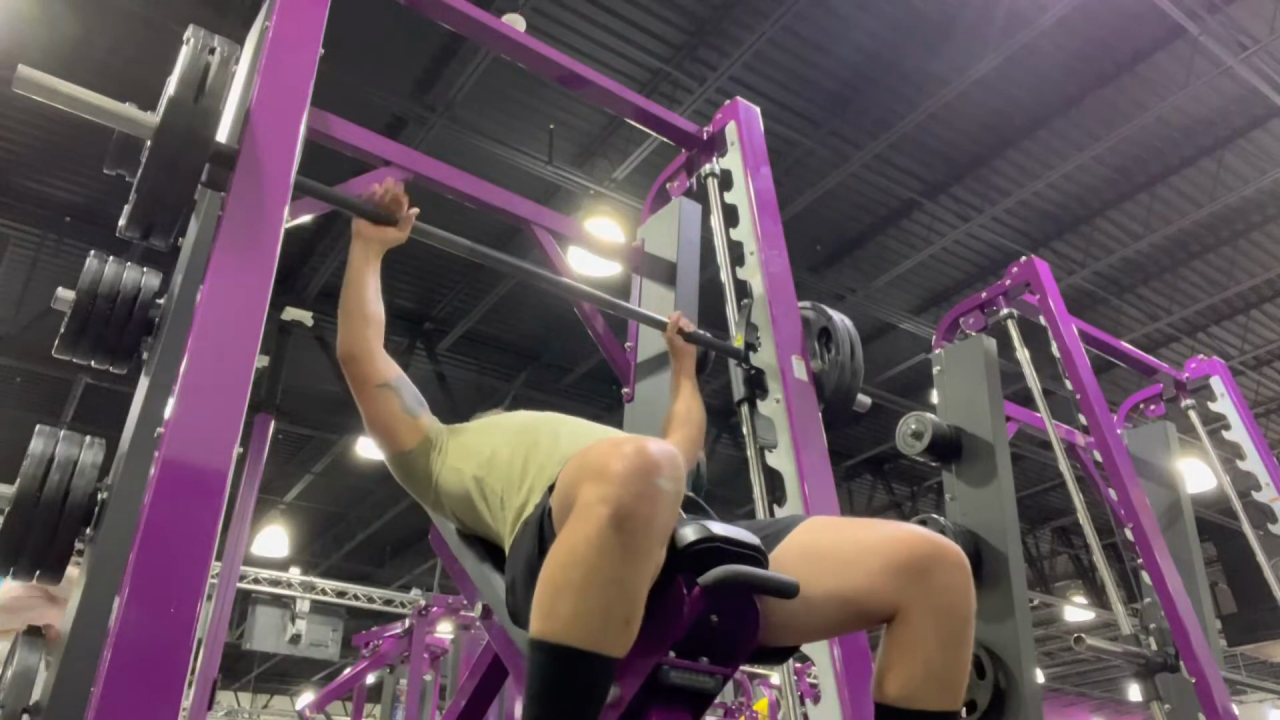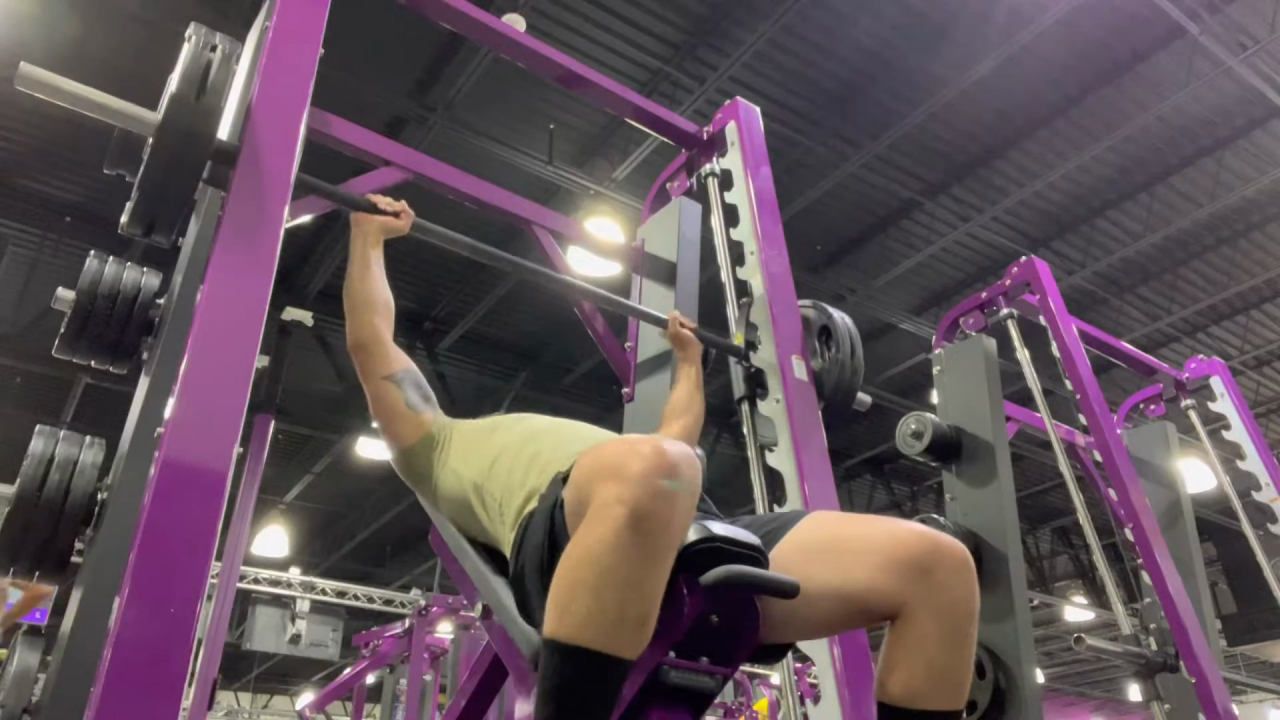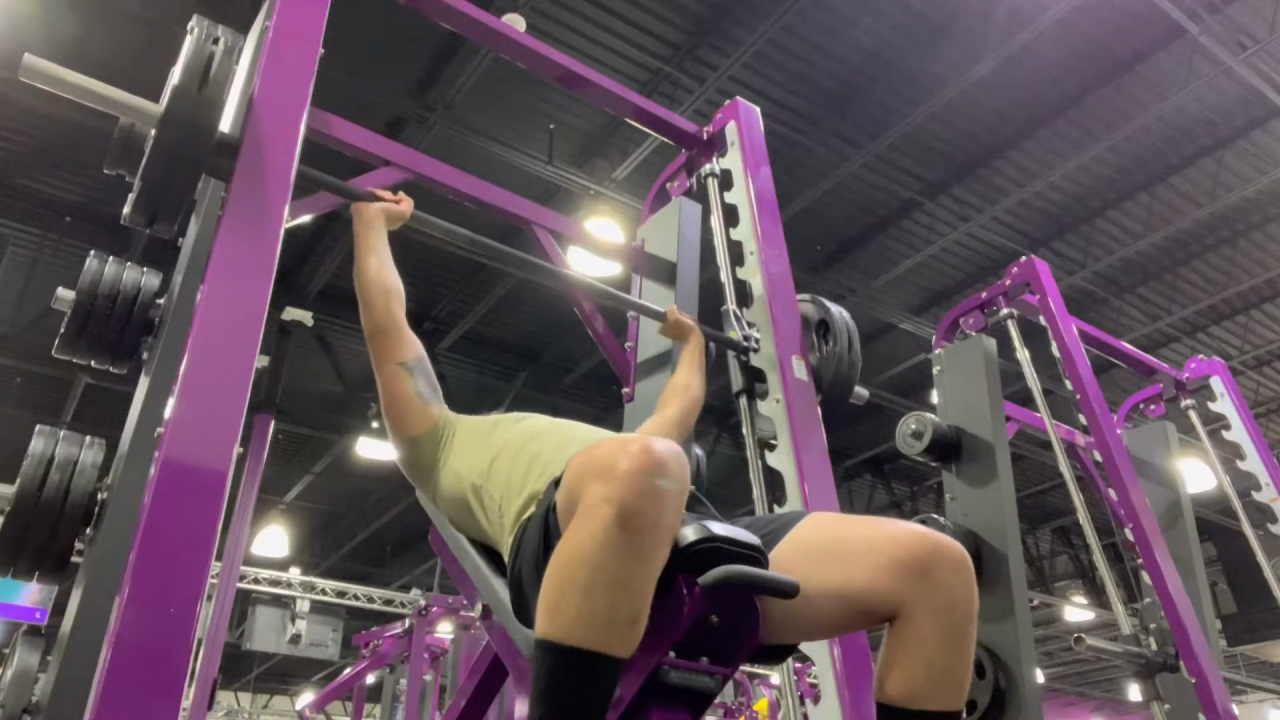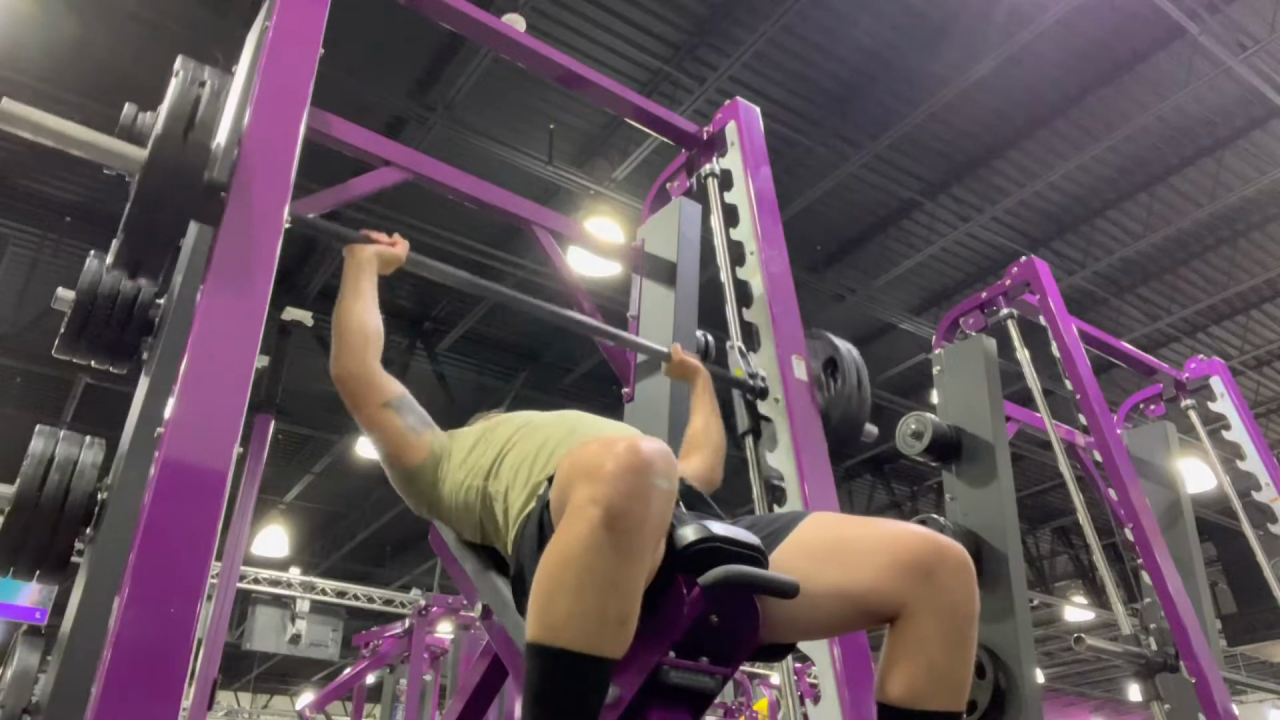
dt=0.3s
person 1, frame 1
left shoulder: (590, 454)
right shoulder: (438, 450)
left elbow: (685, 446)
right elbow: (359, 354)
left wrist: (684, 364)
right wrist: (369, 244)
right hip: (588, 551)
left knee: (934, 567)
right knee: (635, 470)
person 1, frame 2
left shoulder: (616, 469)
right shoulder: (440, 444)
left elbow: (681, 432)
right elbow: (370, 343)
left wrist: (689, 355)
right wrist: (367, 235)
left hip: (693, 533)
right hip: (562, 540)
left knee: (937, 565)
right knee: (652, 471)
person 1, frame 3
left shoulder: (612, 466)
right shoulder: (443, 443)
left elbow: (680, 410)
right elbow: (386, 328)
left wrist: (691, 342)
right wrist: (370, 223)
right hip: (584, 551)
left knee: (936, 566)
right knee: (641, 469)
person 1, frame 4
left shoulder: (621, 473)
right shoulder: (444, 460)
left elbow: (698, 477)
right elbow: (355, 377)
left wrist: (700, 382)
right wrist: (364, 265)
right hip: (585, 531)
left knee: (937, 569)
right knee: (629, 470)
